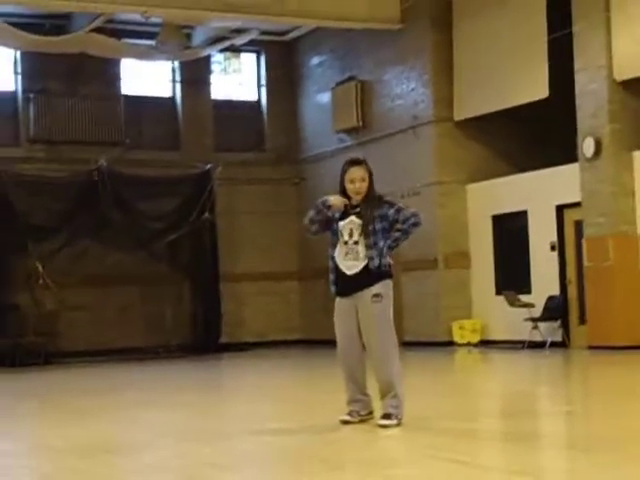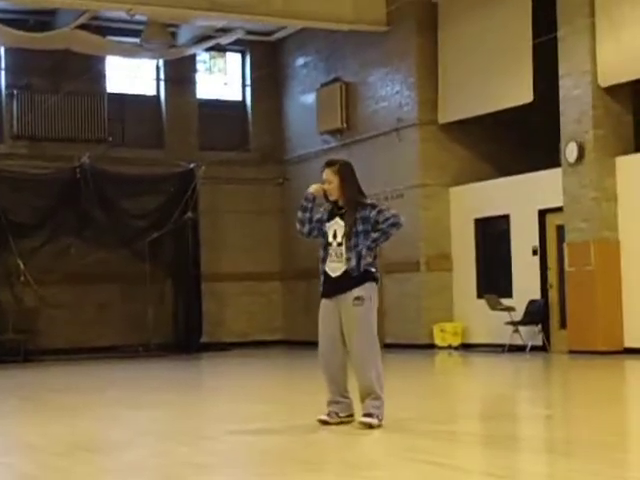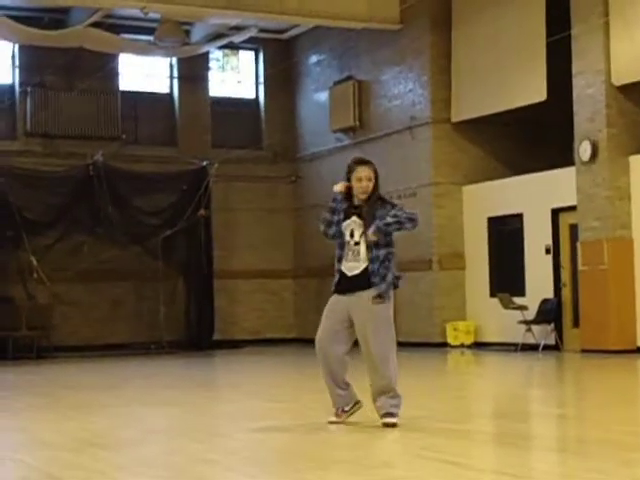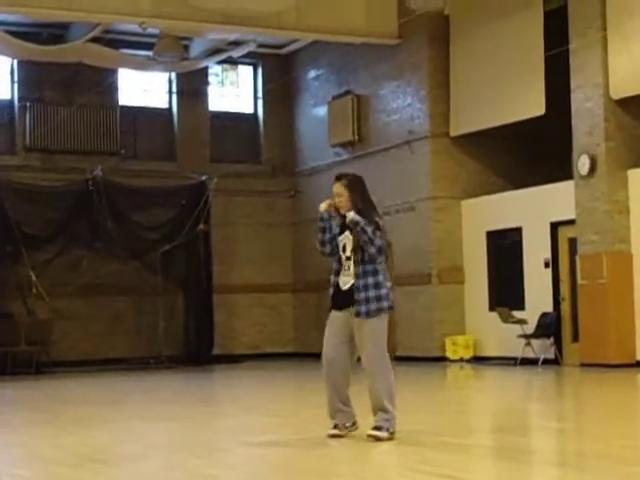
dt=0.4s
person 1, frame 1
left shoulder: (381, 207)
right shoulder: (337, 212)
left elbow: (412, 219)
right elbow: (311, 226)
left wrist: (388, 246)
right wrist: (324, 203)
left hip: (373, 285)
right hip: (344, 288)
left knee: (381, 348)
right knee: (347, 350)
left ankle: (393, 408)
right ankle: (359, 405)
person 1, frame 2
left shoulder: (365, 209)
right shoulder: (327, 213)
left elbow: (394, 221)
right elbow: (305, 230)
left wrist: (369, 246)
right wrist: (309, 198)
left hip: (358, 286)
right hip: (330, 289)
left knee: (363, 349)
right knee: (329, 350)
left ankle: (373, 407)
right ankle: (340, 406)
person 1, frame 3
left shoulder: (382, 208)
right shoulder: (344, 210)
left elbow: (411, 219)
right elbow: (328, 231)
left wrist: (379, 228)
right wrist: (336, 198)
left hip: (373, 289)
right hip: (343, 289)
left knee: (378, 350)
right knee: (325, 343)
left ankle: (389, 406)
right ankle: (345, 400)
person 1, frame 4
left shoulder: (369, 220)
right shoulder: (340, 224)
left elbow: (376, 249)
right elbow: (327, 249)
left wrist: (355, 221)
right wrist: (324, 217)
left hip: (369, 302)
right hip: (341, 303)
left knee: (375, 362)
right knee: (333, 361)
left ankle: (385, 421)
right ankle: (343, 418)
